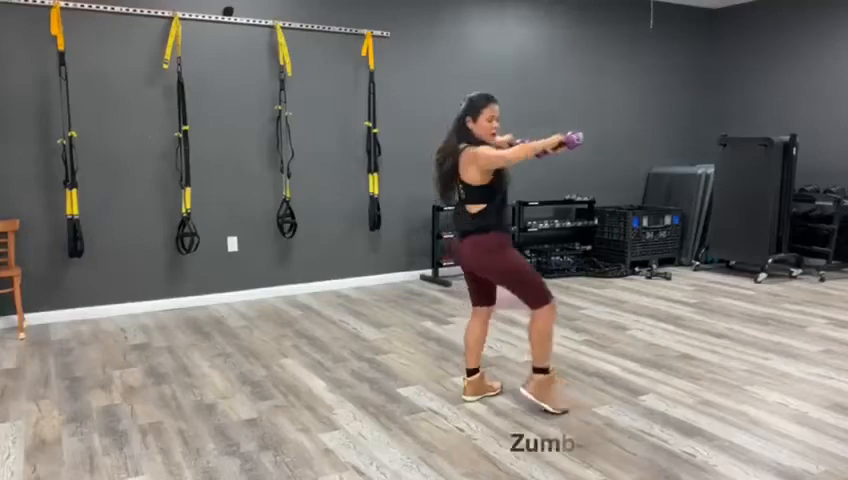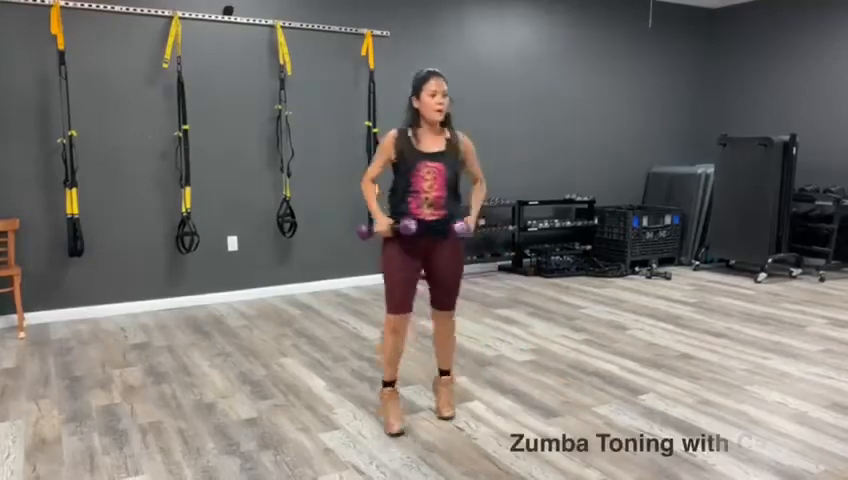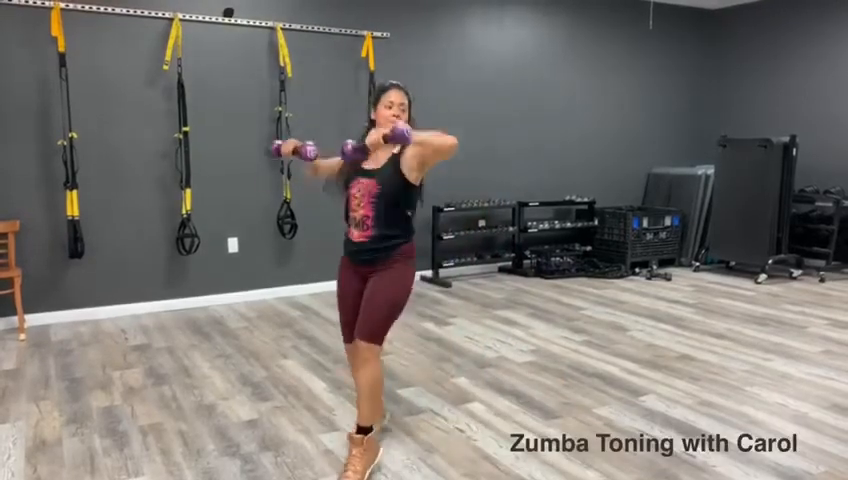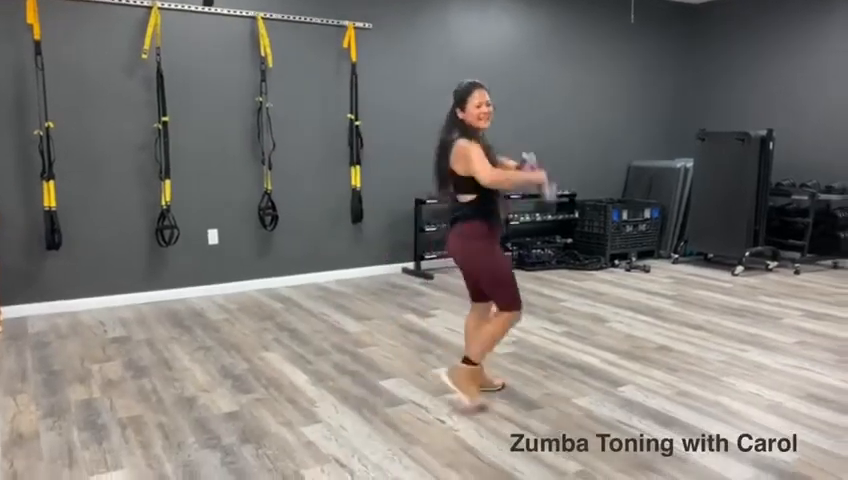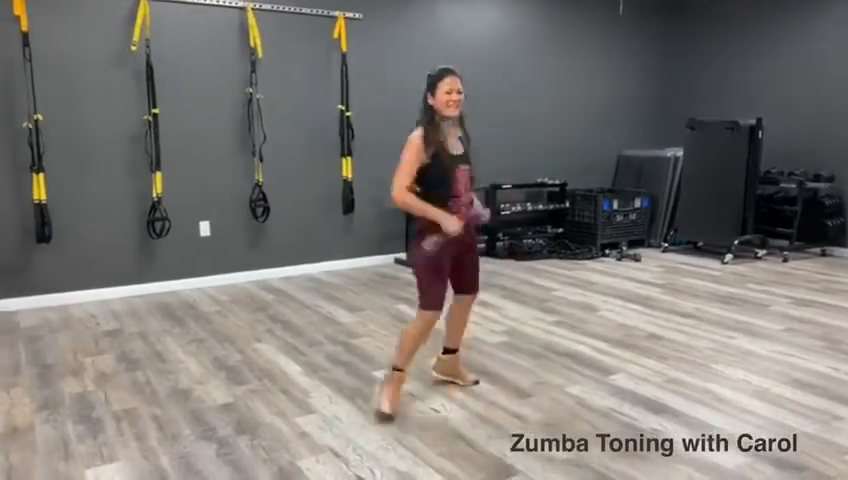
dt=1s
person 1, frame 1
left shoulder: (459, 151)
right shoulder: (478, 156)
right elbow: (510, 157)
left wrist: (501, 141)
right wrist: (551, 141)
left hip: (468, 245)
right hip: (490, 245)
left knee: (481, 309)
right knee: (544, 305)
left ankle: (474, 381)
right ankle: (540, 382)
person 1, frame 2
left shoulder: (458, 141)
right shoulder: (397, 138)
left elbow: (479, 180)
right elbow: (368, 179)
left wrist: (473, 215)
right wrist: (377, 216)
left hip: (445, 240)
right hip: (402, 241)
left knee: (444, 313)
right knee: (396, 318)
left ankle: (444, 382)
right ankle: (390, 396)
person 1, frame 3
left shoulder: (409, 153)
right shoulder: (356, 154)
left elbow: (449, 144)
right elbow: (323, 169)
left wrist: (394, 137)
right wrist: (298, 151)
left hip: (393, 263)
right hip: (354, 262)
left knee: (369, 346)
right knee: (353, 345)
left ankle: (363, 446)
right ankle: (371, 409)
person 1, frame 4
left shoulder: (462, 143)
right shoulder: (466, 146)
left elbow: (495, 164)
right elbow: (492, 178)
left wrist: (515, 166)
right wrist: (532, 176)
left hip: (465, 236)
right hip: (475, 238)
left knee: (483, 304)
right knee: (510, 309)
left ankle: (473, 373)
right ankle: (461, 369)
person 1, frame 5
left shoulder: (461, 135)
right shoulder: (420, 139)
right elbow: (399, 191)
left wrist: (475, 203)
right wrist: (442, 217)
left hip: (461, 231)
right hip: (432, 236)
left knee: (467, 295)
right knee: (429, 311)
left ankle: (448, 362)
right ankle: (393, 380)
